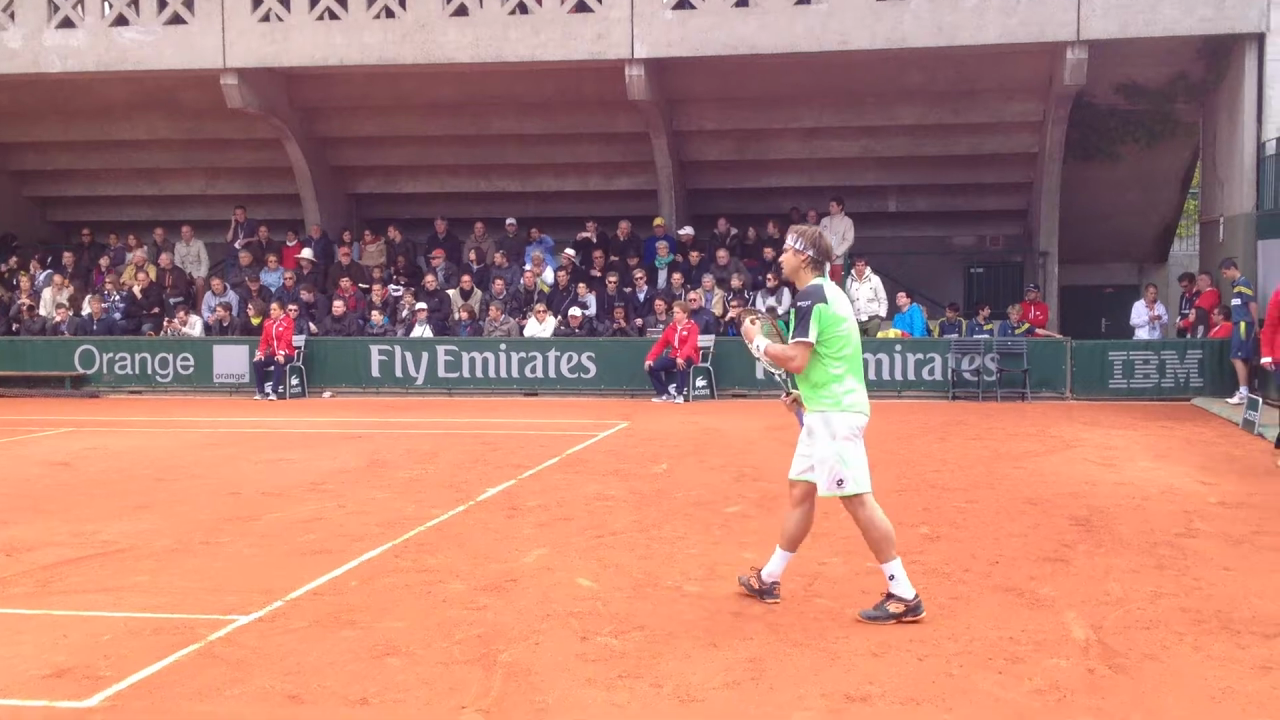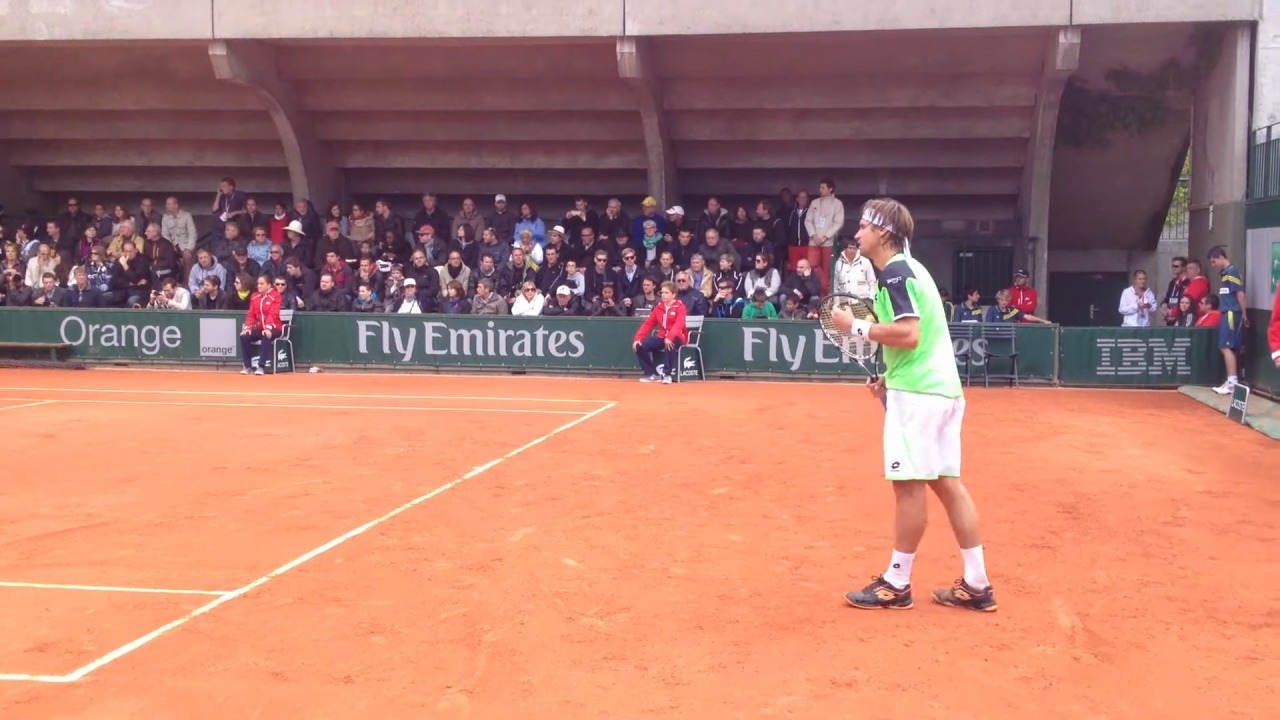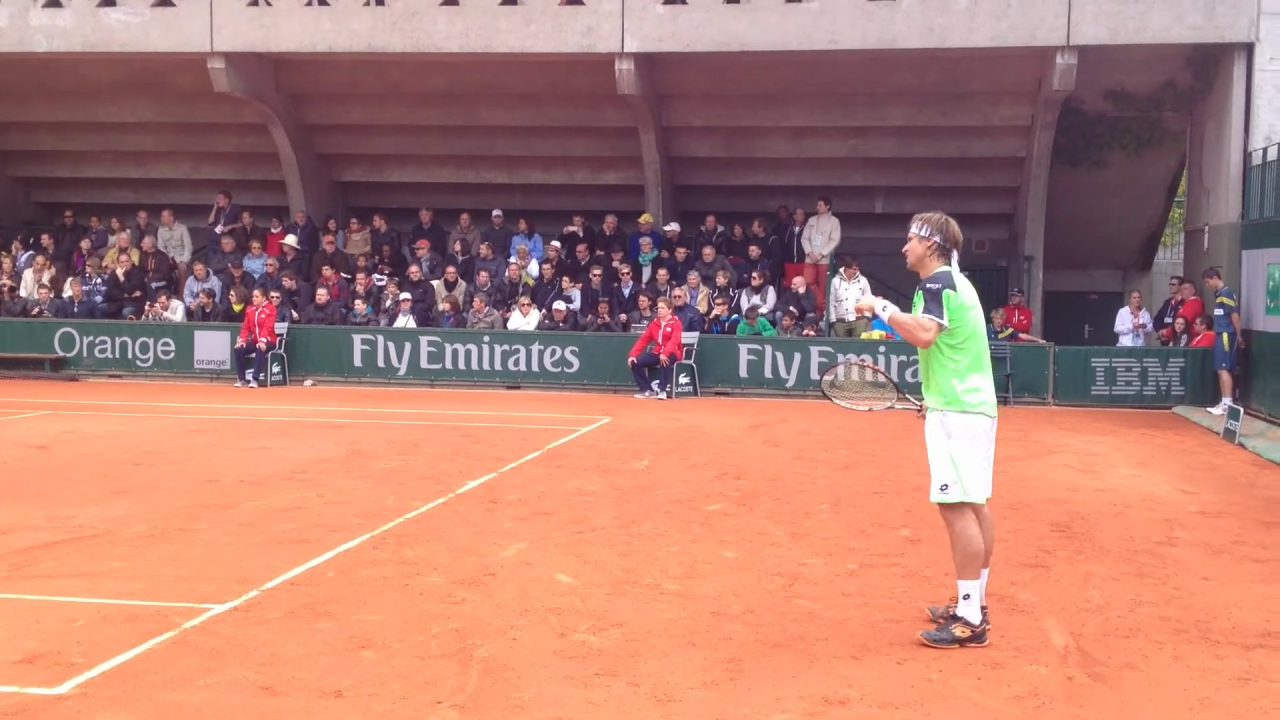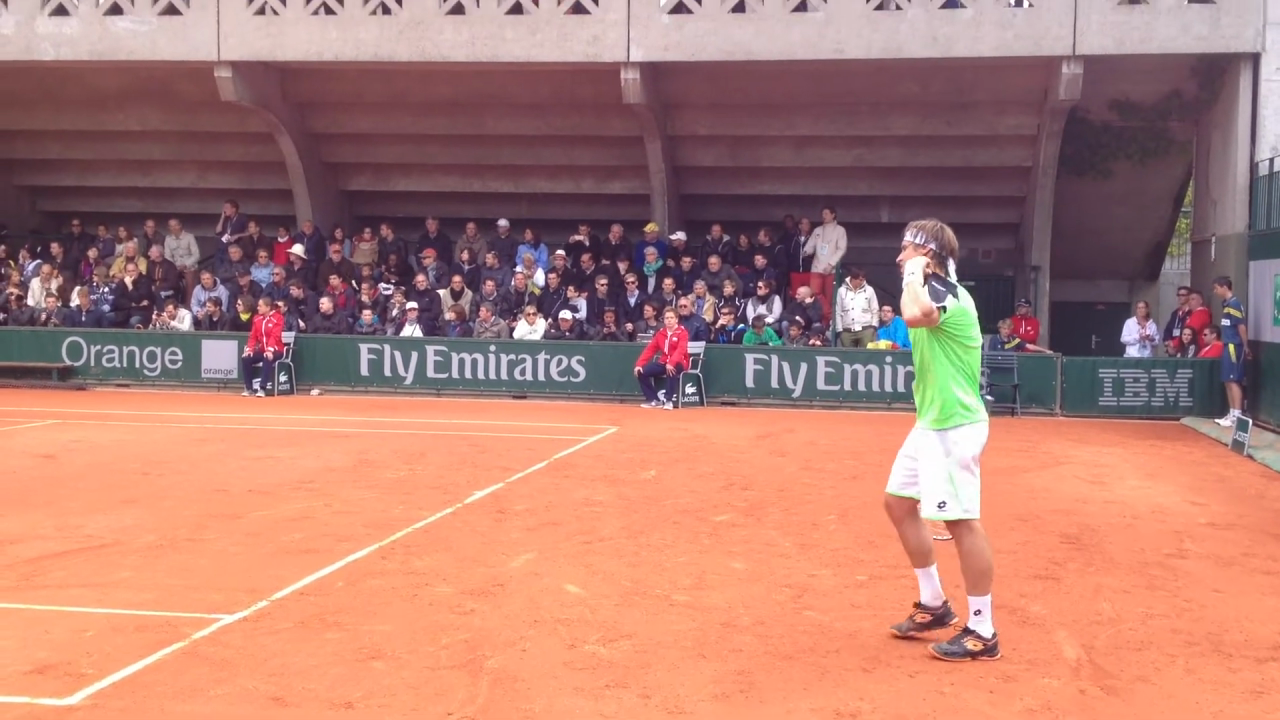
dt=0.5s
person 1, frame 1
left shoulder: (809, 297)
right shoulder: (827, 292)
left elbow: (795, 359)
left wrist: (758, 342)
right wrist: (804, 393)
left hip: (835, 412)
right hip: (828, 410)
left knee: (856, 500)
right knee: (801, 492)
left ankle: (903, 595)
right ankle: (769, 578)
person 1, frame 2
left shoulder: (894, 272)
right shoulder: (908, 269)
left elbow: (908, 335)
left wrist: (855, 325)
right wrist: (889, 376)
left hip: (917, 392)
right hip: (942, 388)
left knee: (908, 484)
right knee: (947, 485)
left ankle: (896, 583)
right ankle: (976, 584)
person 1, frame 3
left shoulder: (939, 282)
right shoulder: (952, 282)
left elbow: (923, 335)
left wrist: (881, 307)
right wrist: (934, 400)
left hip: (957, 412)
right hip: (970, 408)
left knee: (957, 509)
right knee: (973, 508)
left ankle: (970, 620)
right ankle: (972, 604)
person 1, frame 4
left shoulder: (945, 292)
right shoulder: (939, 292)
left elbow: (913, 315)
left wrist: (913, 275)
left hip: (953, 428)
right hip: (933, 425)
left knee: (961, 522)
right knee: (898, 503)
left ankle: (982, 631)
right ankle: (933, 602)
